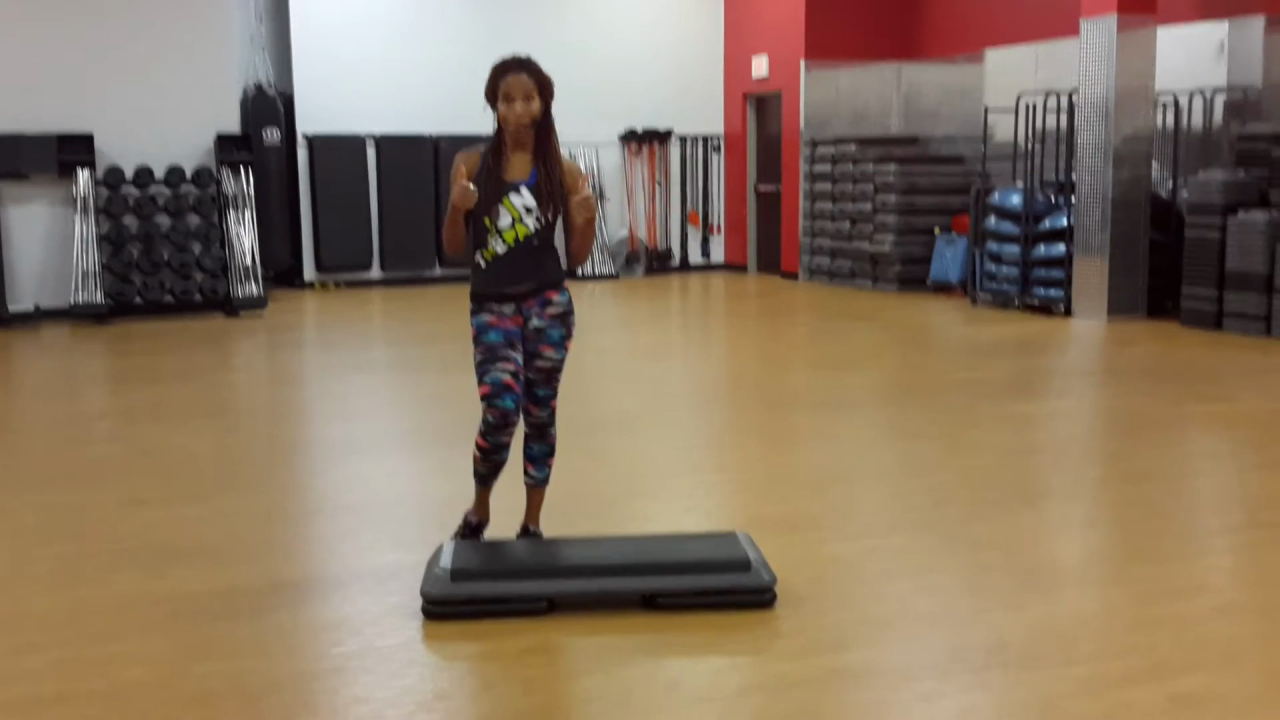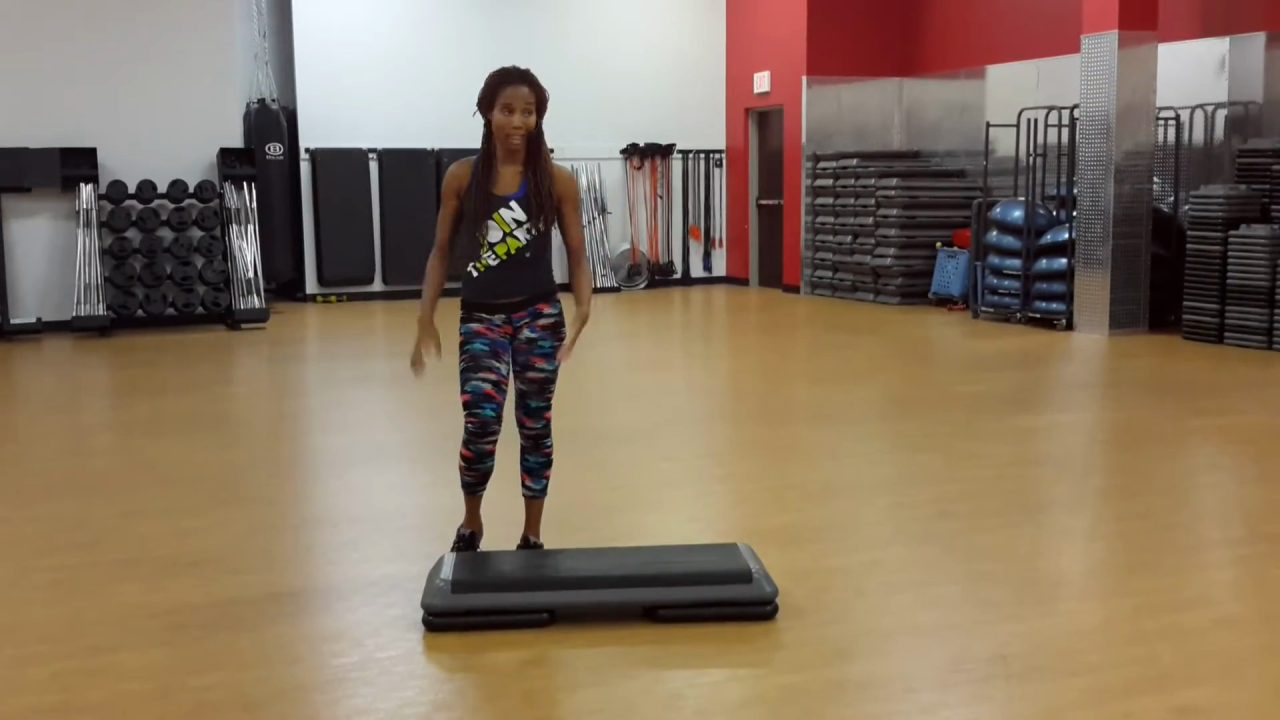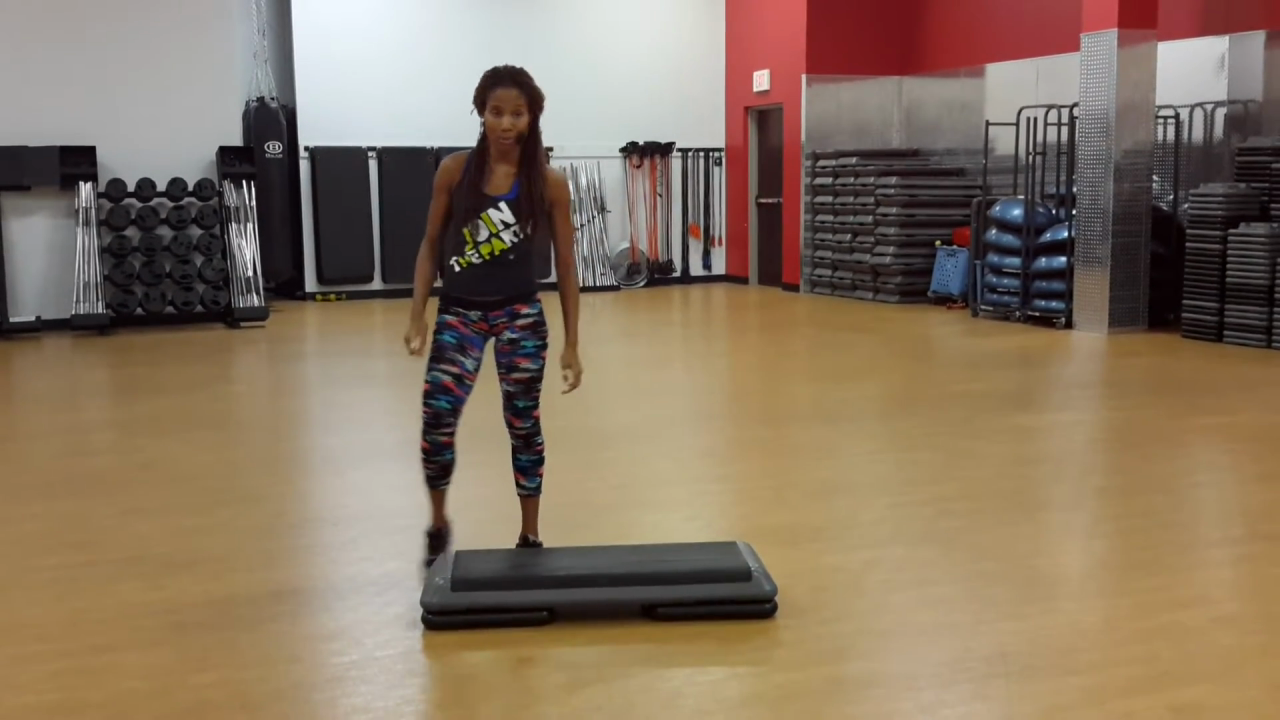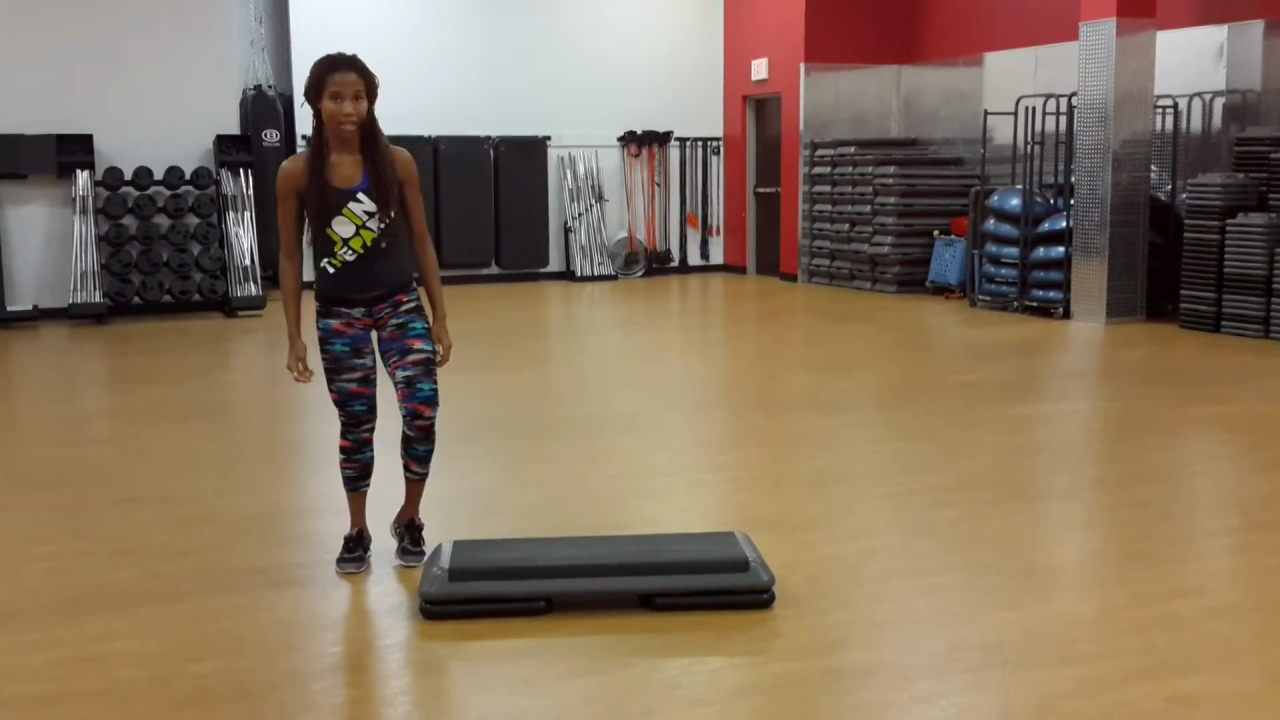
dt=1s
person 1, frame 1
left shoulder: (564, 172)
right shoulder: (471, 165)
left elbow: (576, 257)
right elbow: (455, 250)
left wrist: (586, 221)
right wrist: (456, 209)
left hip: (548, 306)
right hip: (492, 307)
left knee: (540, 414)
right knee: (501, 410)
left ankle: (532, 523)
right ankle: (479, 509)
person 1, frame 2
left shoulder: (557, 180)
right shoulder: (461, 176)
left elbow: (577, 254)
right elbow: (441, 250)
left wrist: (582, 311)
right wrist: (426, 317)
left hip: (539, 315)
right hip: (481, 317)
left knee: (535, 425)
right knee: (482, 423)
left ankle: (532, 536)
right ankle: (470, 525)
person 1, frame 3
left shoulder: (550, 182)
right shoulder: (454, 170)
left elbow: (565, 264)
right elbow: (431, 245)
left wrist: (572, 342)
right wrist: (417, 312)
left hip: (520, 314)
right hip: (459, 312)
left knee: (524, 424)
right knee: (437, 418)
left ankle: (530, 536)
right ankle: (438, 523)
person 1, frame 4
left shoulder: (396, 162)
right shoulder: (296, 172)
left elbow: (421, 240)
right elbow: (291, 255)
left wrist: (440, 318)
right wrist: (294, 336)
left hip: (400, 303)
right hip: (338, 313)
left knee: (422, 412)
right knee: (355, 424)
left ankle: (409, 520)
right ankle: (357, 532)
